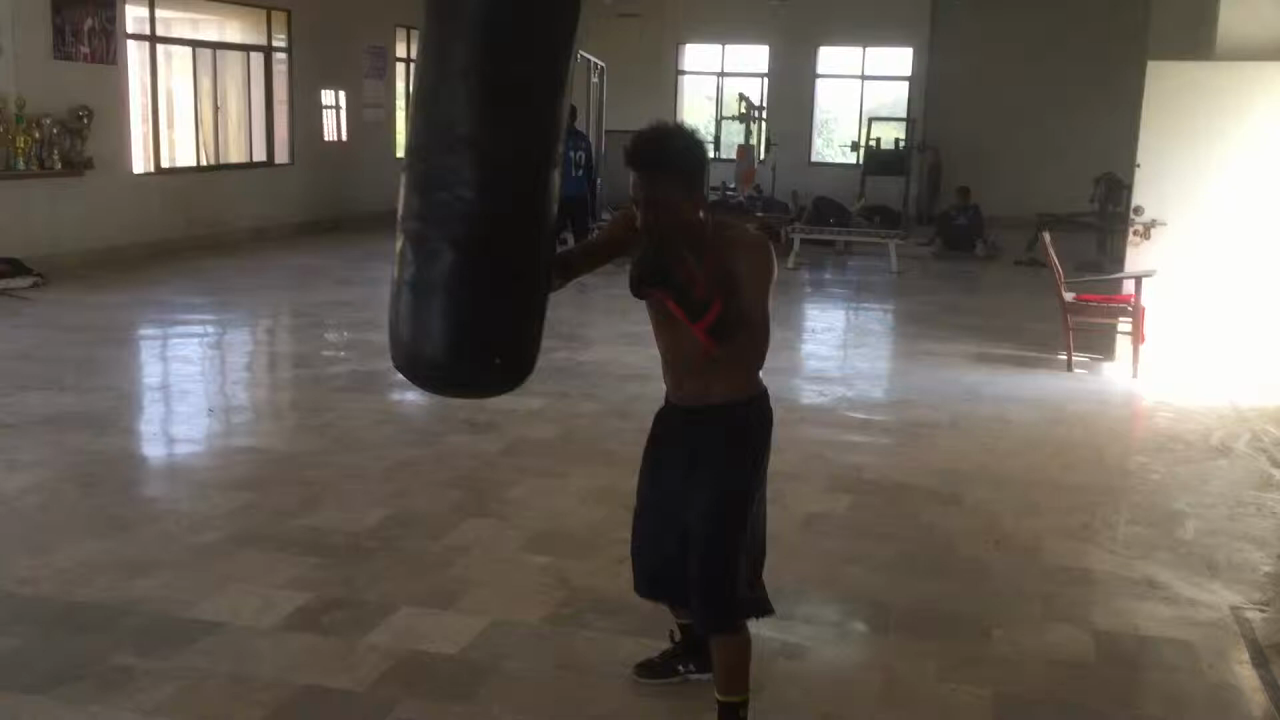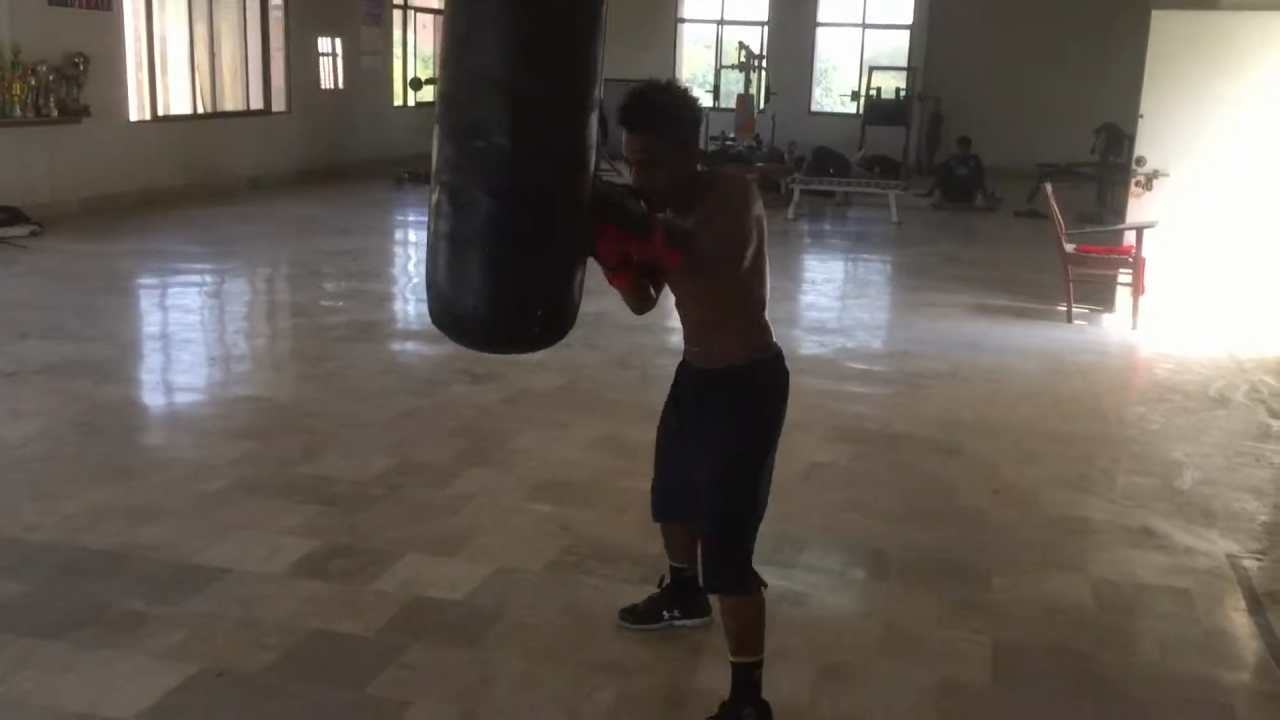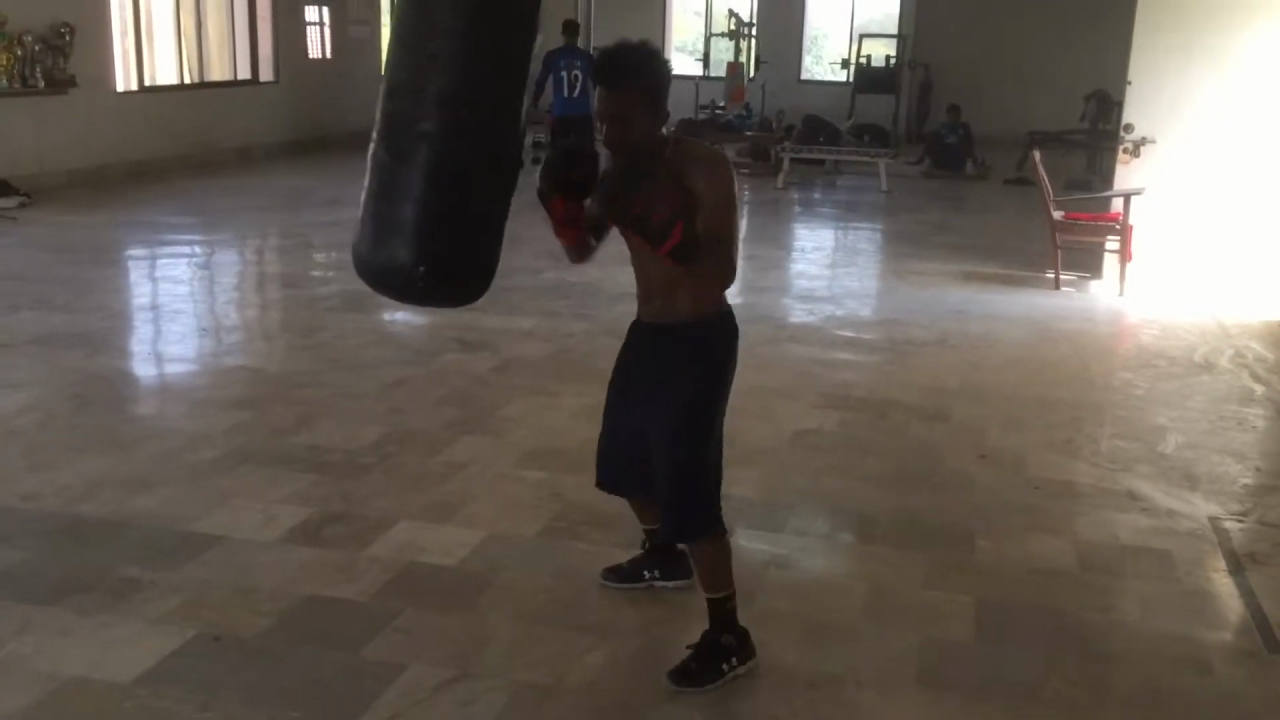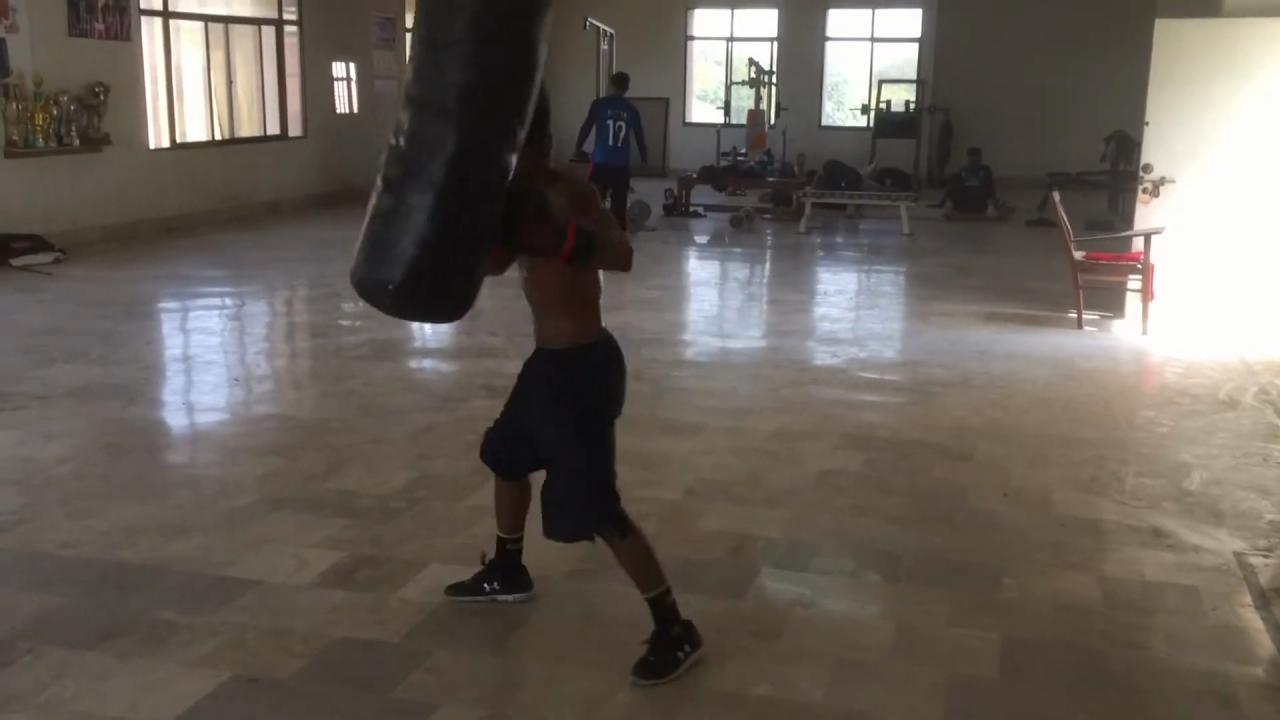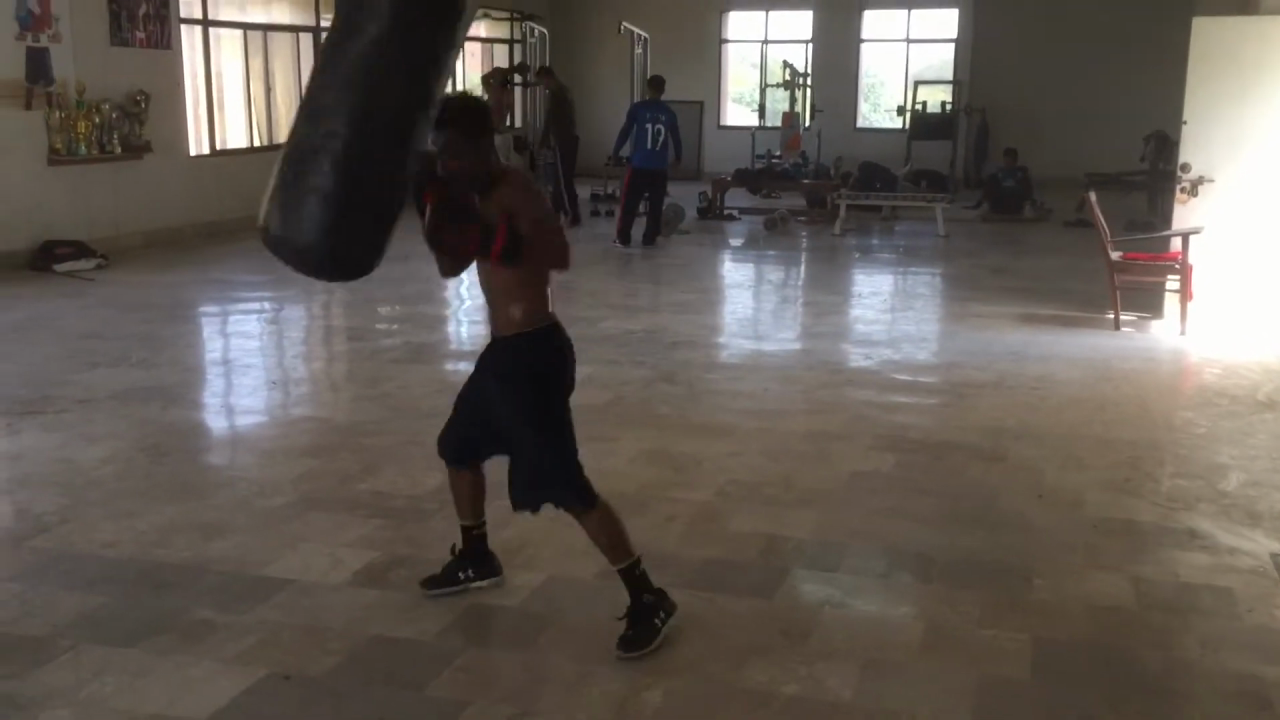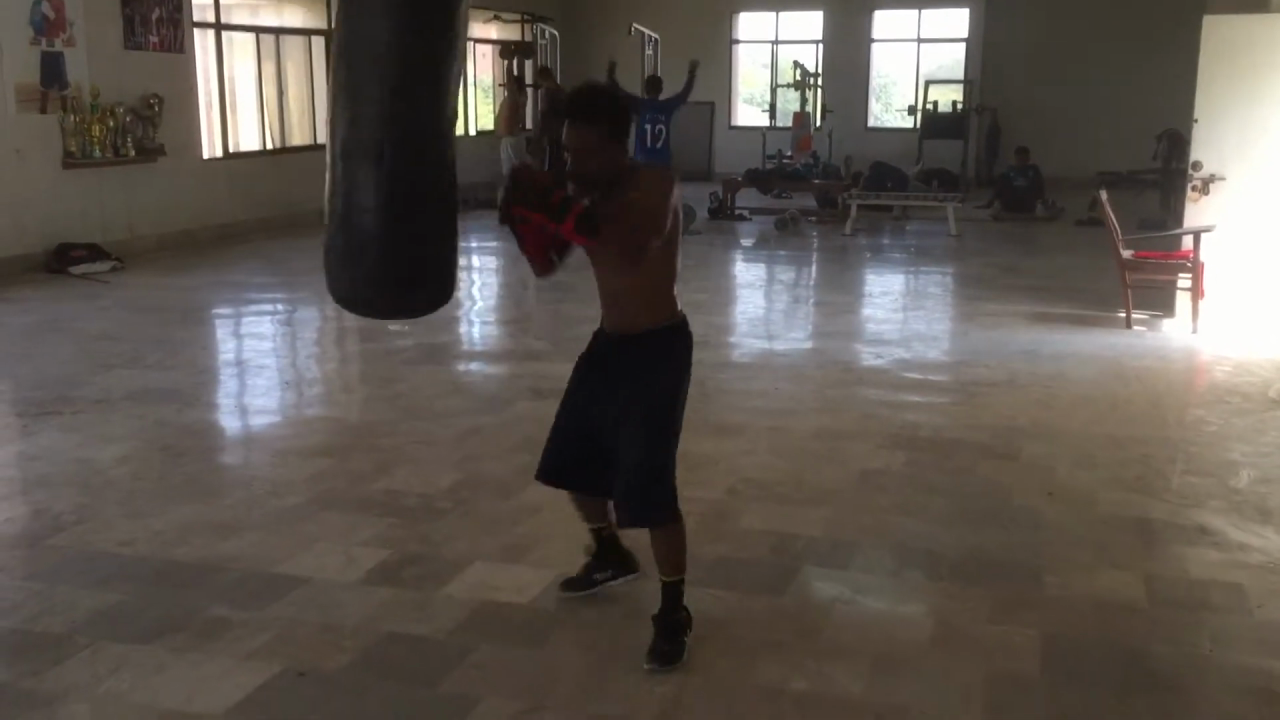
dt=0.7s
person 1, frame 1
left shoulder: (744, 248)
right shoulder: (637, 229)
left elbow: (751, 357)
right elbow: (565, 269)
left wrist: (689, 292)
left hip: (735, 425)
right hip: (676, 416)
left knee: (718, 575)
right knee: (655, 548)
right ankle: (692, 648)
person 1, frame 2
left shoulder: (732, 195)
right shoulder: (658, 205)
left elbow: (722, 270)
right elbow: (640, 303)
left wrist: (634, 224)
right wrist: (614, 243)
left hip: (749, 383)
right hip: (695, 374)
left knee: (726, 545)
right knee: (674, 494)
right ankle: (682, 594)
person 1, frame 3
left shoulder: (705, 165)
right shoulder: (613, 163)
left elbow: (720, 272)
right elbow: (579, 252)
left wrist: (656, 215)
right wrist: (559, 199)
left hip: (702, 340)
right hip: (646, 333)
left knee: (687, 488)
right knee: (624, 460)
left ankle: (726, 635)
right ankle: (662, 554)
person 1, frame 4
left shoulder: (570, 195)
right shoulder: (515, 198)
left elbow: (621, 256)
right elbow: (495, 264)
left wrist: (547, 238)
right wrist: (504, 239)
left hip: (586, 368)
right hip: (549, 359)
left knee: (593, 507)
right knee: (505, 457)
left ankle: (673, 629)
right ankle: (507, 571)
person 1, frame 5
left shoulder: (516, 193)
right shoulder: (471, 195)
left elbow: (557, 256)
right elbow: (451, 267)
left wrist: (482, 233)
right wrist: (437, 212)
left hip: (536, 352)
right hip: (504, 347)
left knee: (565, 484)
right knee: (459, 447)
left ankle: (648, 599)
right ankle: (476, 557)
person 1, frame 6
left shoulder: (656, 185)
right shoulder: (582, 188)
left elbow: (635, 248)
right elbow: (545, 266)
left wrist: (552, 207)
right wrist: (533, 211)
left hip: (659, 348)
right hip: (608, 342)
left knee: (650, 489)
right knee: (567, 459)
left ankle: (673, 612)
right ankle: (610, 555)
